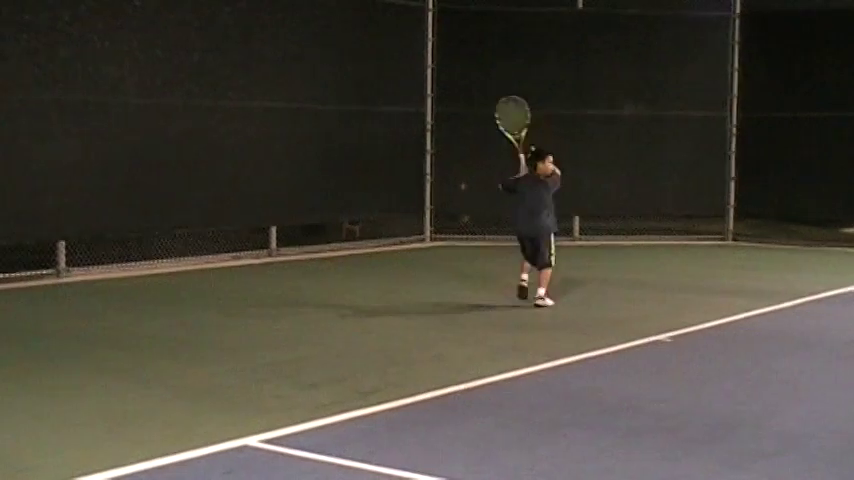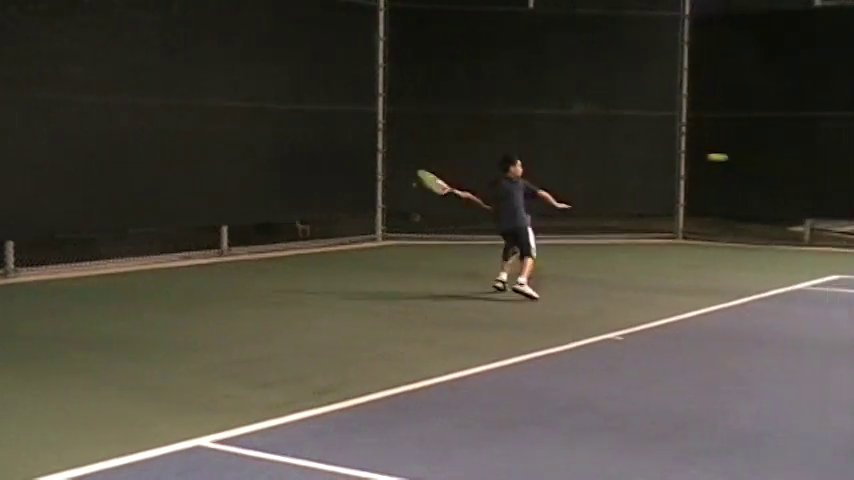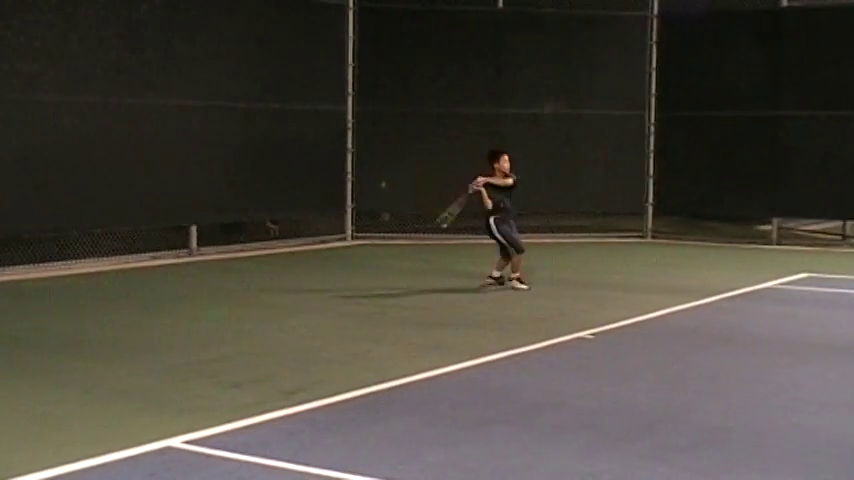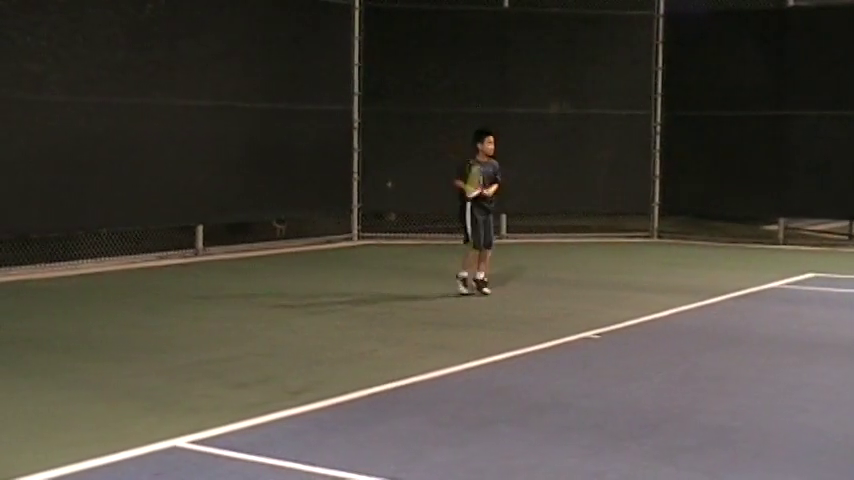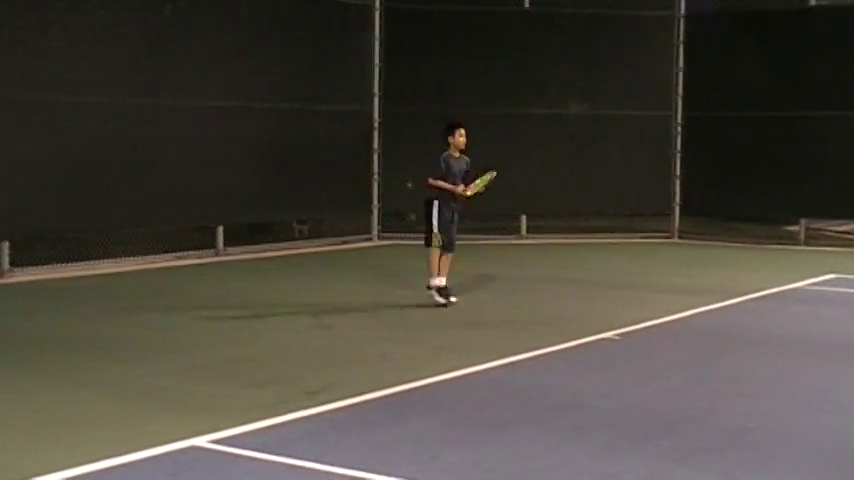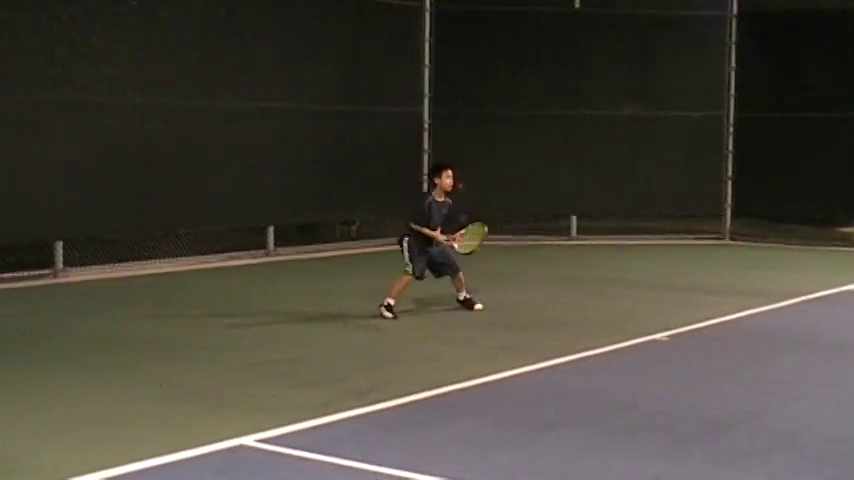
dt=0.5s
person 1, frame 1
left shoulder: (521, 181)
right shoulder: (549, 183)
left elbow: (503, 186)
right elbow: (558, 174)
left wrist: (521, 173)
left hip: (522, 228)
right hip: (542, 229)
left knee: (529, 257)
right knee: (546, 264)
left ankle: (523, 282)
right ankle: (541, 296)
person 1, frame 2
left shoulder: (495, 185)
right shoulder: (520, 183)
left elbow: (494, 207)
right elbow: (540, 193)
right wrist: (556, 204)
left hip: (504, 226)
right hip: (520, 224)
left knee: (510, 251)
right knee: (529, 256)
left ankle: (501, 280)
right ankle: (521, 282)
person 1, frame 3
left shoulder: (508, 179)
right shoulder: (484, 184)
left elbow: (509, 182)
right elbow: (489, 207)
left wrist: (487, 180)
right wrist: (482, 190)
left hip: (508, 221)
right hip: (495, 222)
left knee: (509, 253)
right knee: (518, 249)
left ankle: (495, 275)
right ankle: (515, 278)
person 1, frame 4
left shoulder: (494, 165)
right shoulder: (469, 165)
right elbow: (457, 182)
left wrist: (490, 190)
right wrist: (473, 189)
left hip: (486, 208)
right hip: (472, 206)
left knee: (487, 244)
right knee: (476, 243)
left ankle: (480, 278)
right ankle: (463, 277)
person 1, frame 5
left shoulder: (465, 161)
right shoulder: (444, 159)
right elbow: (432, 180)
left wrist: (464, 190)
right wrist: (453, 188)
left hip: (453, 206)
right hip: (438, 204)
left knee: (449, 248)
right knee: (437, 244)
left ankle: (442, 284)
right ankle: (434, 285)
person 1, frame 6
left shoulder: (448, 204)
right shoulder: (427, 202)
right elbow: (414, 224)
left wrist: (450, 238)
right wrist: (433, 235)
left hip: (434, 244)
right hip: (414, 241)
left knee: (454, 269)
right knee: (411, 273)
left ankle: (463, 297)
right ankle: (388, 303)
